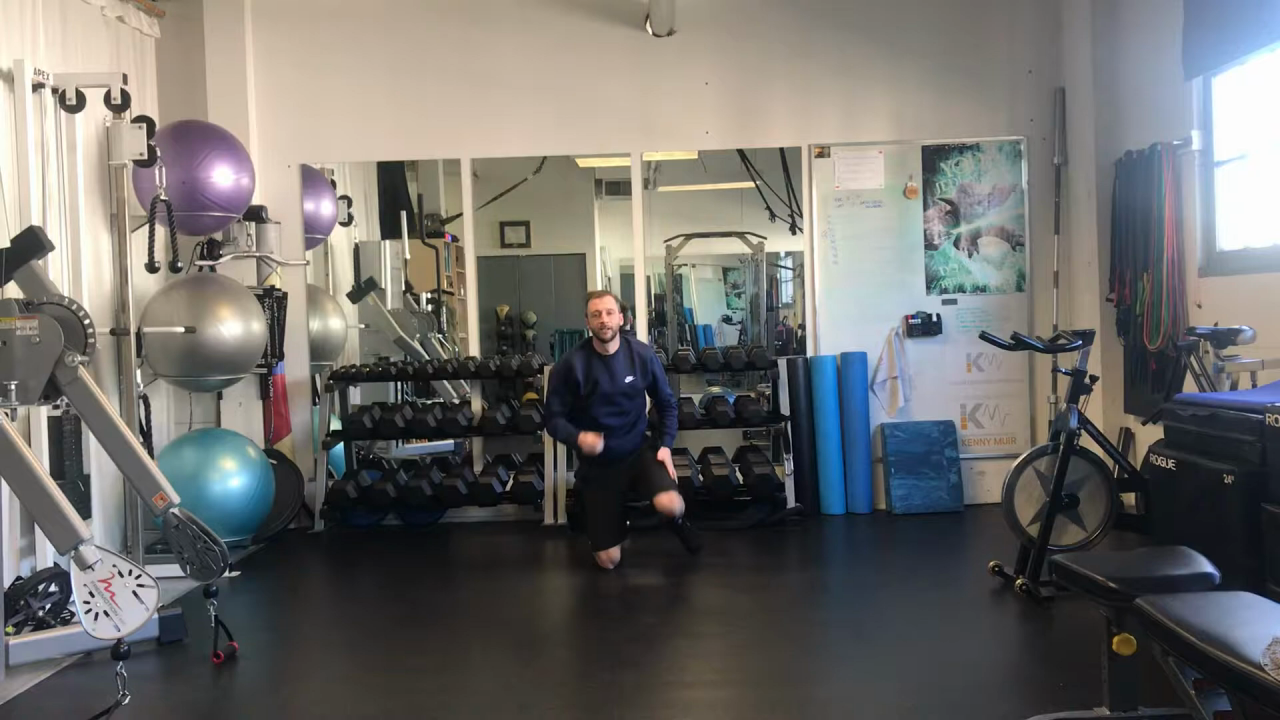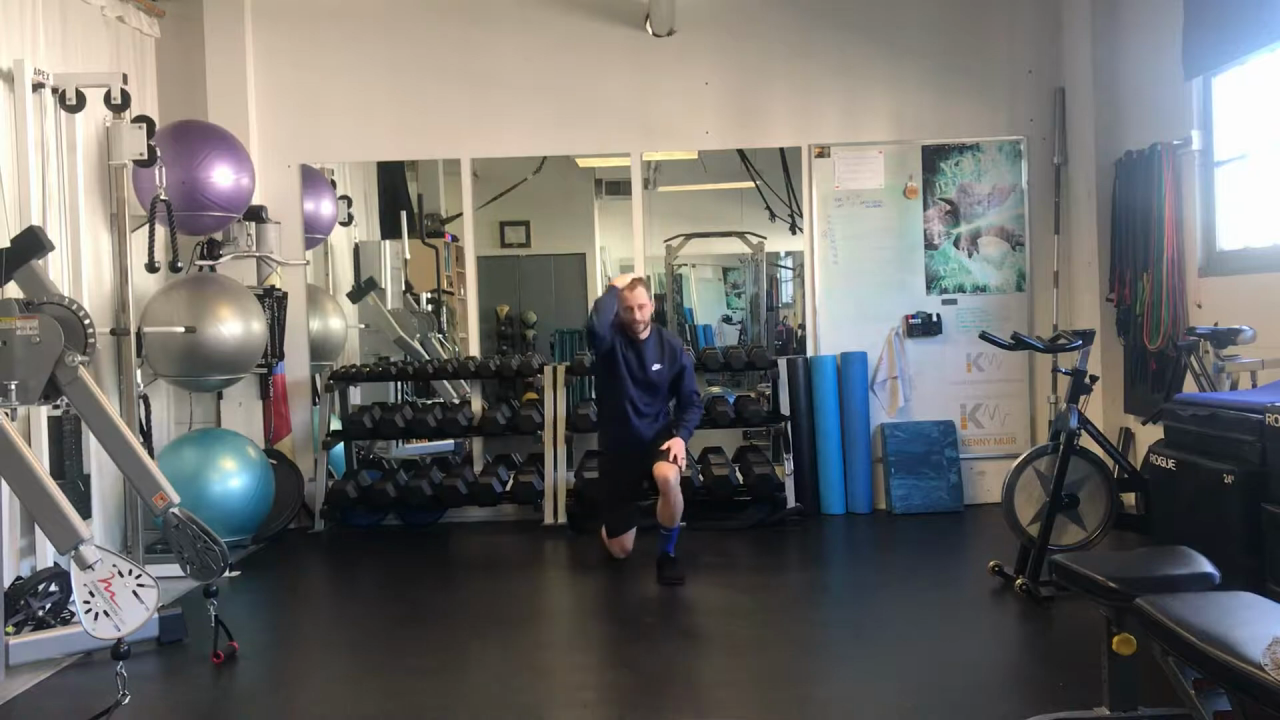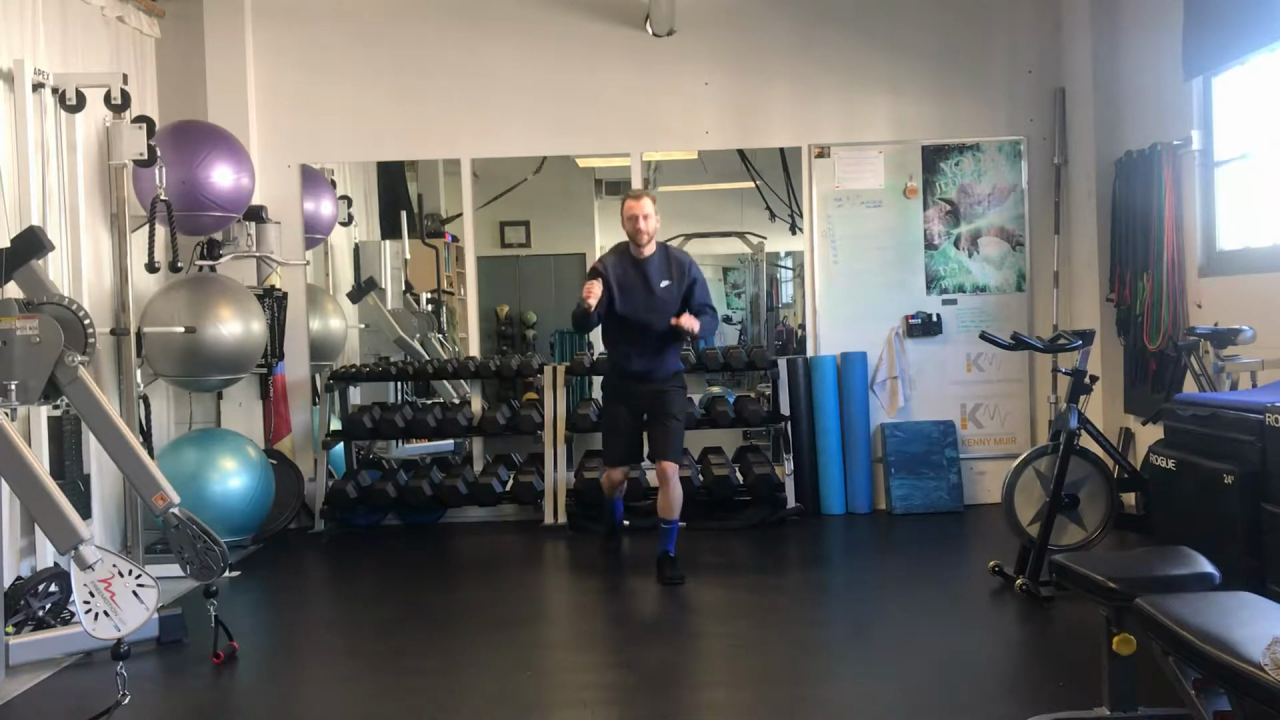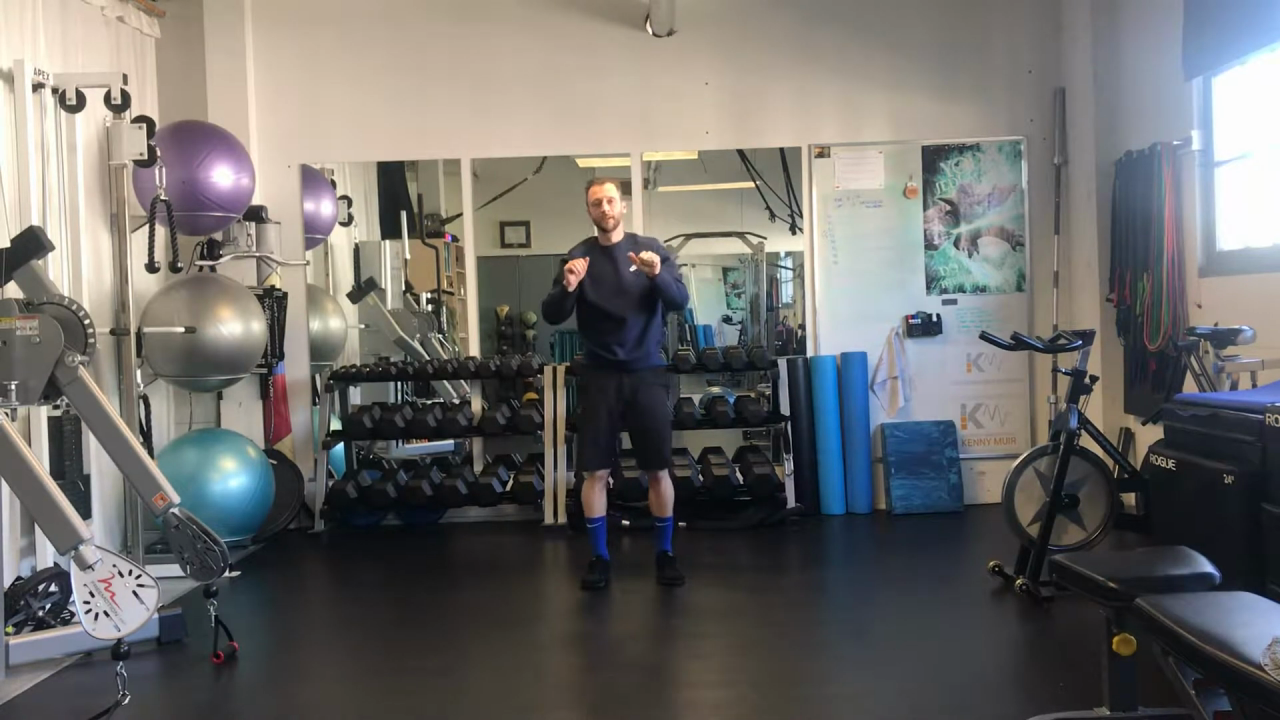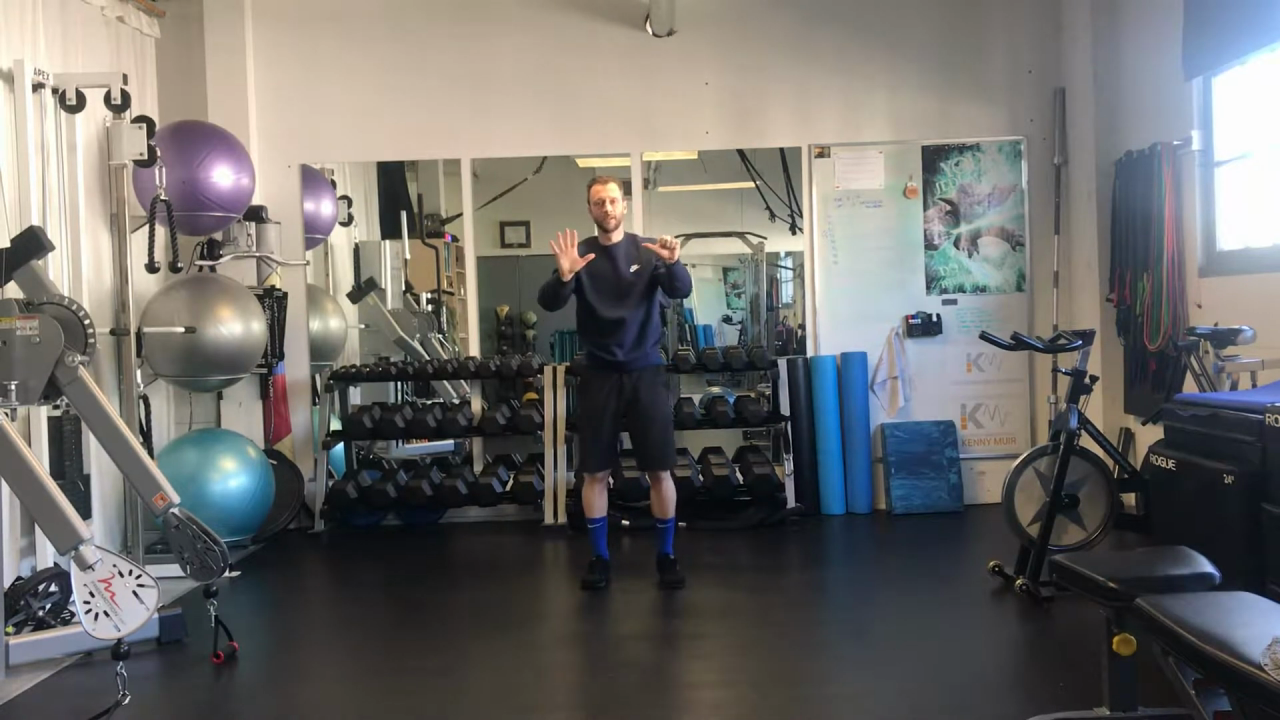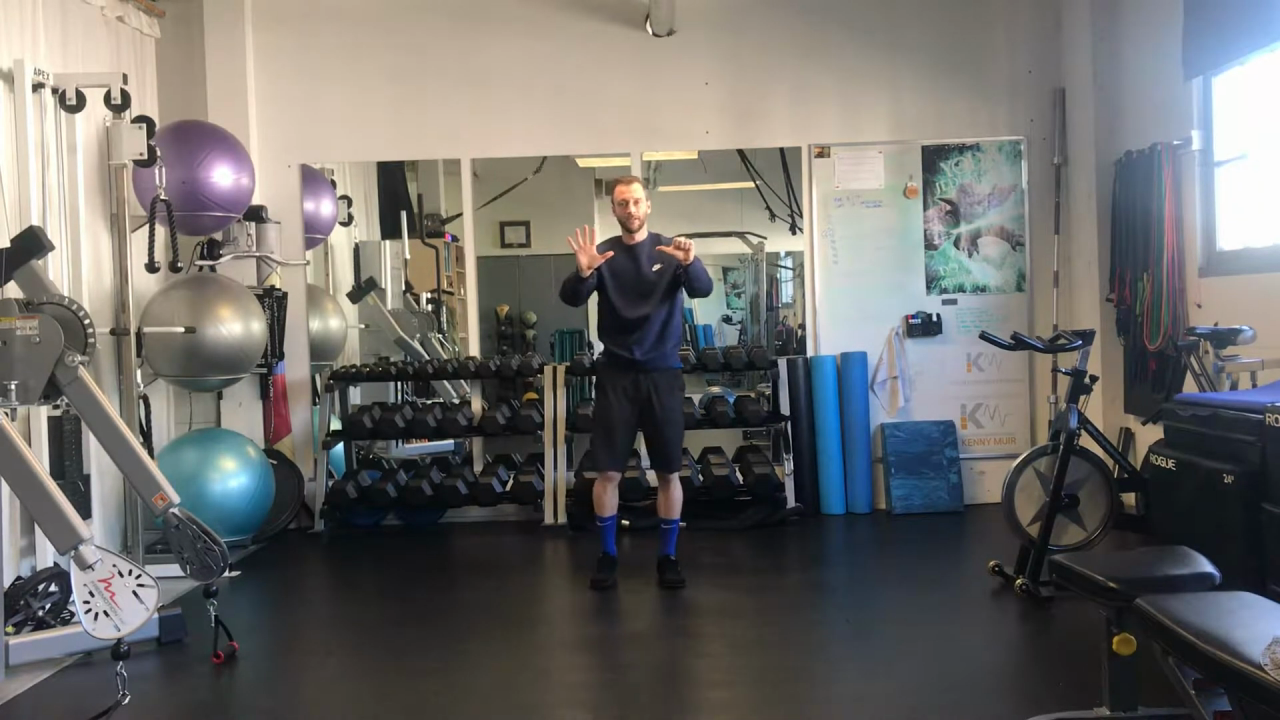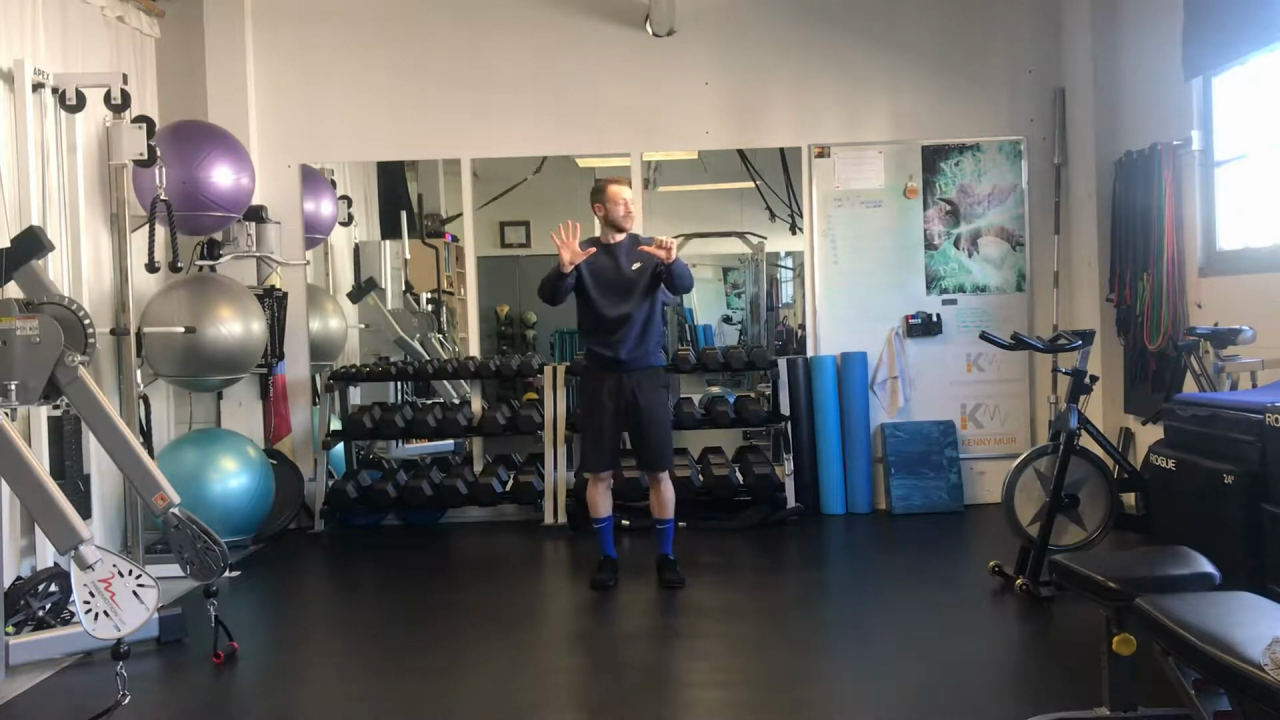
dt=0.5s
person 1, frame 1
left shoulder: (642, 355)
right shoulder: (571, 365)
left elbow: (667, 404)
right elbow: (553, 417)
left wrist: (666, 445)
right wrist: (577, 437)
left hip: (636, 448)
right hip: (597, 462)
left knee: (670, 505)
right knee: (608, 560)
left ankle: (679, 521)
right ankle: (603, 524)
person 1, frame 2
left shoulder: (671, 346)
right shoulder: (610, 336)
left elbow: (690, 401)
right elbow: (595, 326)
left wrist: (681, 436)
right wrist: (614, 289)
left hip: (658, 435)
right hip: (619, 443)
left knee: (668, 478)
right knee: (620, 549)
left ankle: (667, 555)
right ankle: (612, 529)
person 1, frame 3
left shoulder: (681, 263)
right shoulder: (608, 266)
left elbow: (711, 318)
right elbow: (582, 327)
left wrist: (697, 323)
right wrist: (587, 307)
left hip: (666, 381)
right hip: (621, 383)
left knee: (668, 470)
right knee: (615, 472)
left ankle: (667, 554)
right ankle: (614, 521)
person 1, frame 4
left shoulder: (650, 249)
right shoulder: (579, 256)
left elbow: (680, 301)
right elbow: (552, 316)
left wrist: (658, 274)
right wrist: (567, 287)
left hip: (647, 374)
right hip: (599, 377)
left knee: (658, 471)
right knee: (595, 472)
left ankle: (665, 553)
right ankle: (599, 557)
person 1, frame 5
left shoulder: (648, 250)
right shoulder: (580, 254)
left elbow: (681, 291)
right elbow: (549, 303)
left wrist: (672, 264)
right wrist: (563, 276)
left hip: (646, 373)
right hip: (599, 376)
left knee: (660, 471)
right knee: (595, 473)
left ankle: (666, 556)
right ankle: (599, 557)
person 1, frame 6
left shoulder: (669, 249)
right shoulder: (604, 252)
left elbow: (702, 289)
right elbow: (571, 298)
left wrist: (689, 262)
right wrist: (583, 272)
left hip: (663, 373)
right hip: (616, 374)
left knee: (668, 472)
right knee: (607, 471)
left ankle: (668, 556)
right ankle: (607, 555)
person 1, frame 7
left shoulder: (648, 249)
right shoulder: (583, 253)
left elbow: (683, 286)
right elbow: (550, 296)
left wrist: (671, 261)
right wrist: (564, 268)
left hip: (647, 374)
right hip: (601, 376)
left knee: (659, 471)
right knee: (598, 473)
left ankle: (666, 556)
right ankle: (607, 557)
